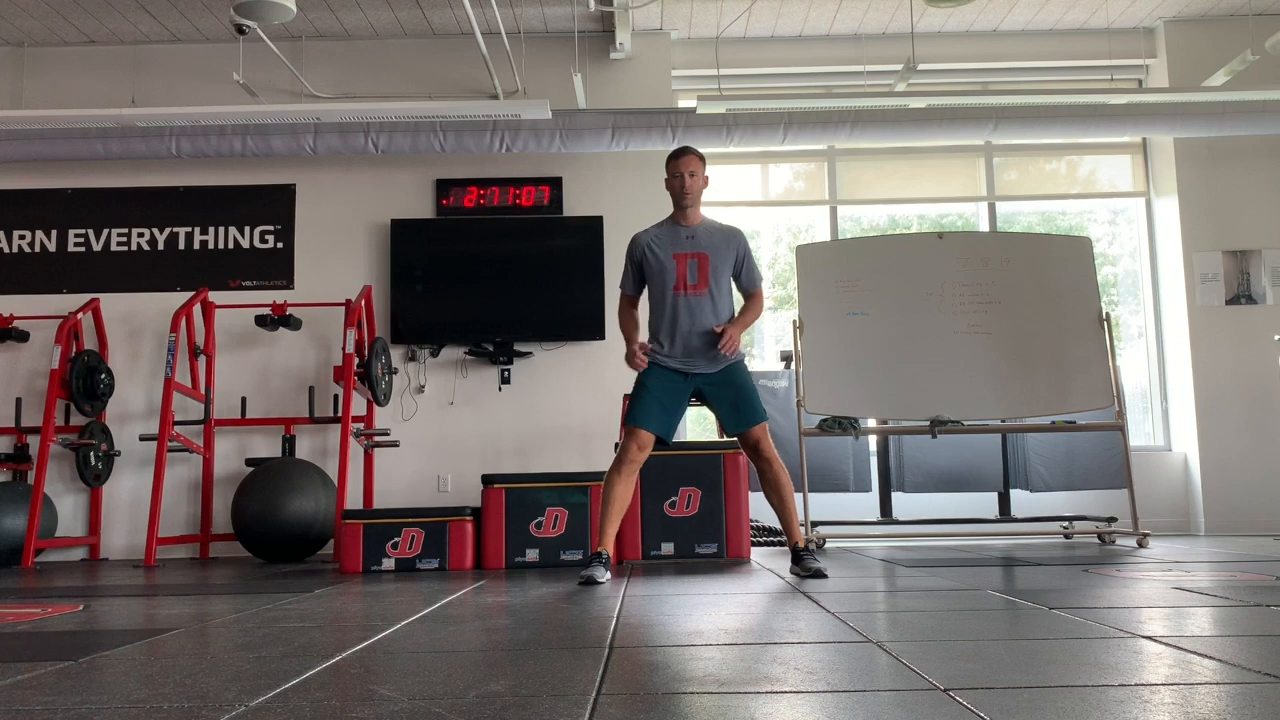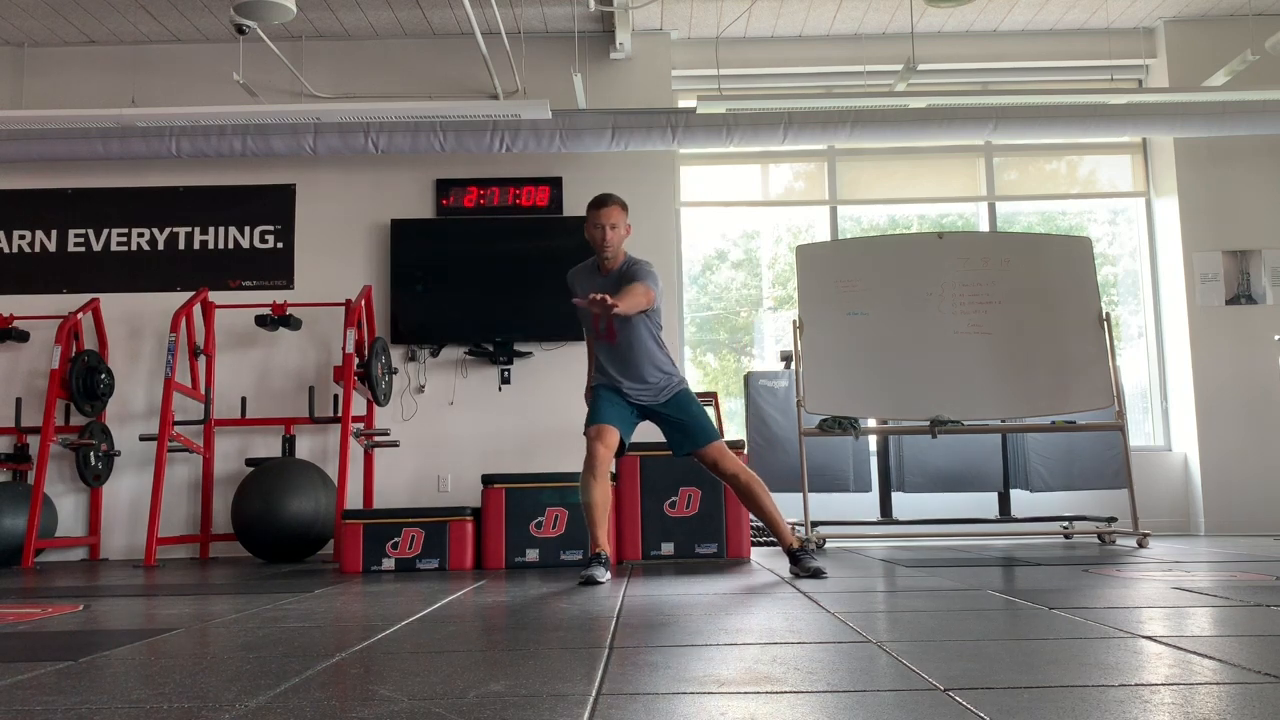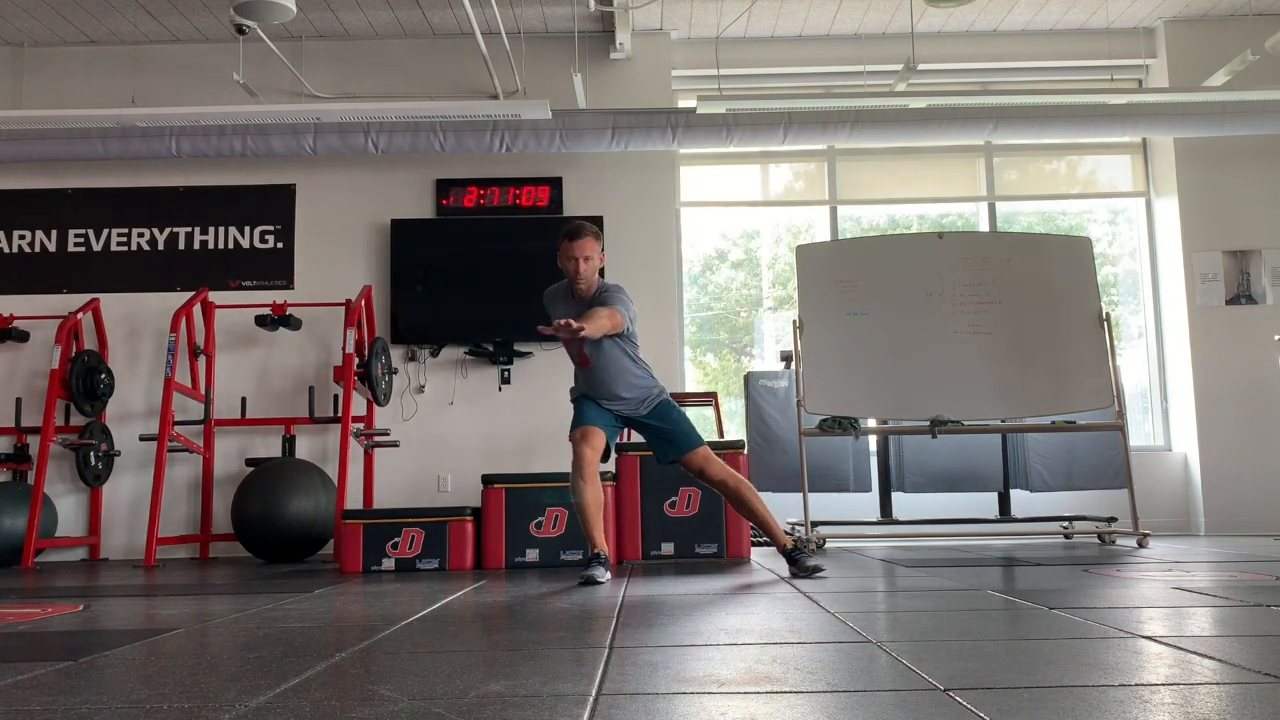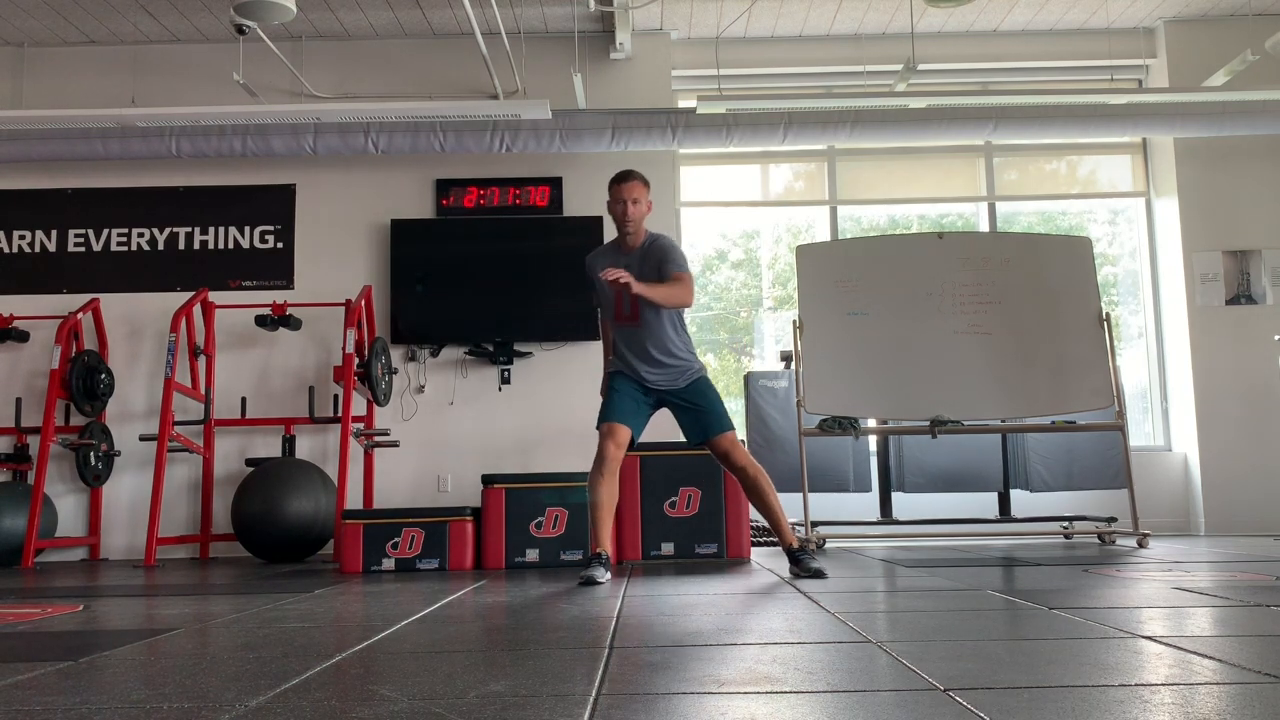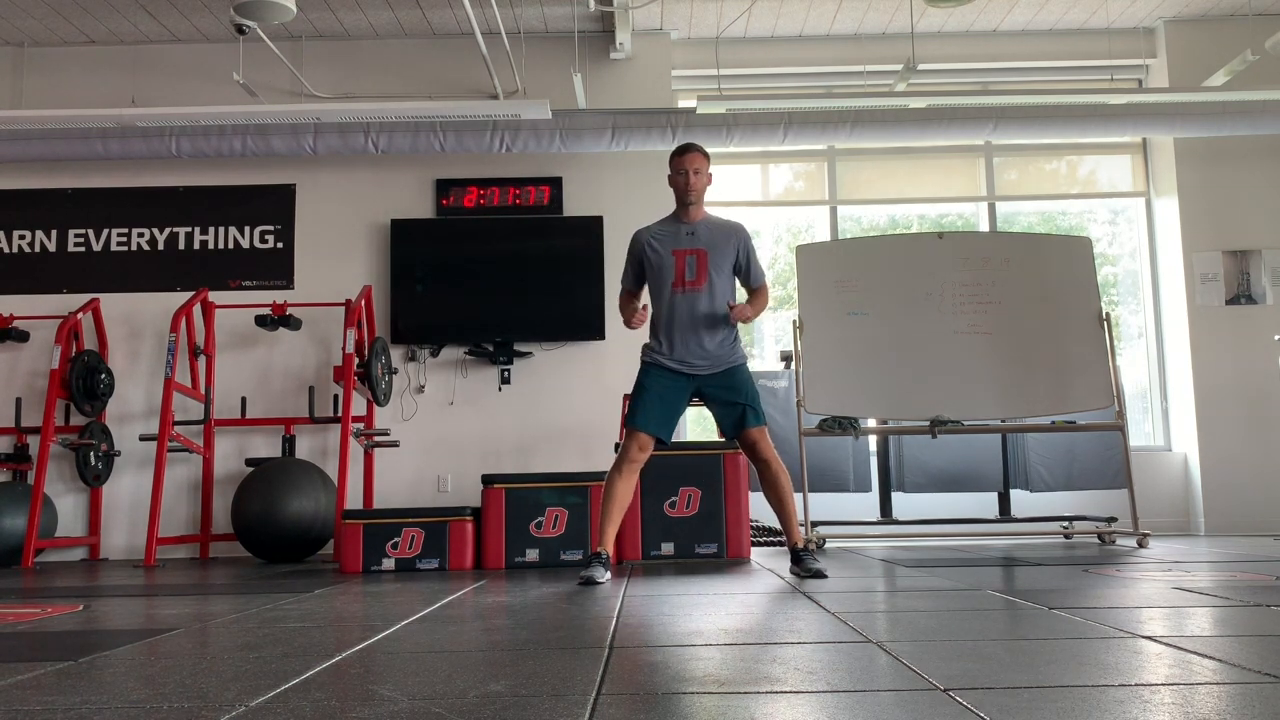
dt=1s
person 1, frame 1
left shoulder: (731, 238)
right shoulder: (645, 242)
left elbow: (755, 296)
right elbow: (627, 303)
left wrist: (737, 327)
right wrist: (632, 343)
left hip: (721, 363)
right hip: (664, 365)
left knee: (762, 446)
right knee: (632, 450)
left ankle: (799, 549)
right ankle: (602, 554)
person 1, frame 2
left shoulder: (641, 271)
right shoulder: (577, 278)
left elbow: (639, 297)
left wrist: (613, 304)
right wrist: (592, 378)
left hip: (664, 387)
right hip: (612, 387)
left knee: (724, 462)
right knee: (599, 449)
left ankle: (794, 549)
right ankle: (599, 556)
person 1, frame 3
left shoulder: (614, 297)
right shoulder: (553, 298)
left elbow: (602, 321)
left wrist: (579, 328)
left hip: (645, 398)
right hip: (595, 399)
left knee: (712, 469)
right knee: (585, 450)
left ankle: (789, 548)
right ankle: (599, 556)
person 1, frame 4
left shoulder: (664, 248)
right shoulder: (596, 261)
left elbow: (685, 295)
left wrist: (637, 286)
right wrist: (608, 372)
left hip: (683, 373)
right hip: (629, 376)
left knee: (735, 455)
right knee: (609, 448)
left ankle: (793, 549)
right ankle: (600, 556)
person 1, frame 5
left shoulder: (733, 234)
right shoulder: (646, 239)
left elbow: (760, 290)
right elbow: (628, 295)
left wrist: (750, 311)
right wrist: (631, 314)
left hip: (725, 363)
right hip: (664, 365)
left knee: (761, 449)
right knee: (632, 453)
left ankle: (799, 549)
right ankle: (601, 555)
